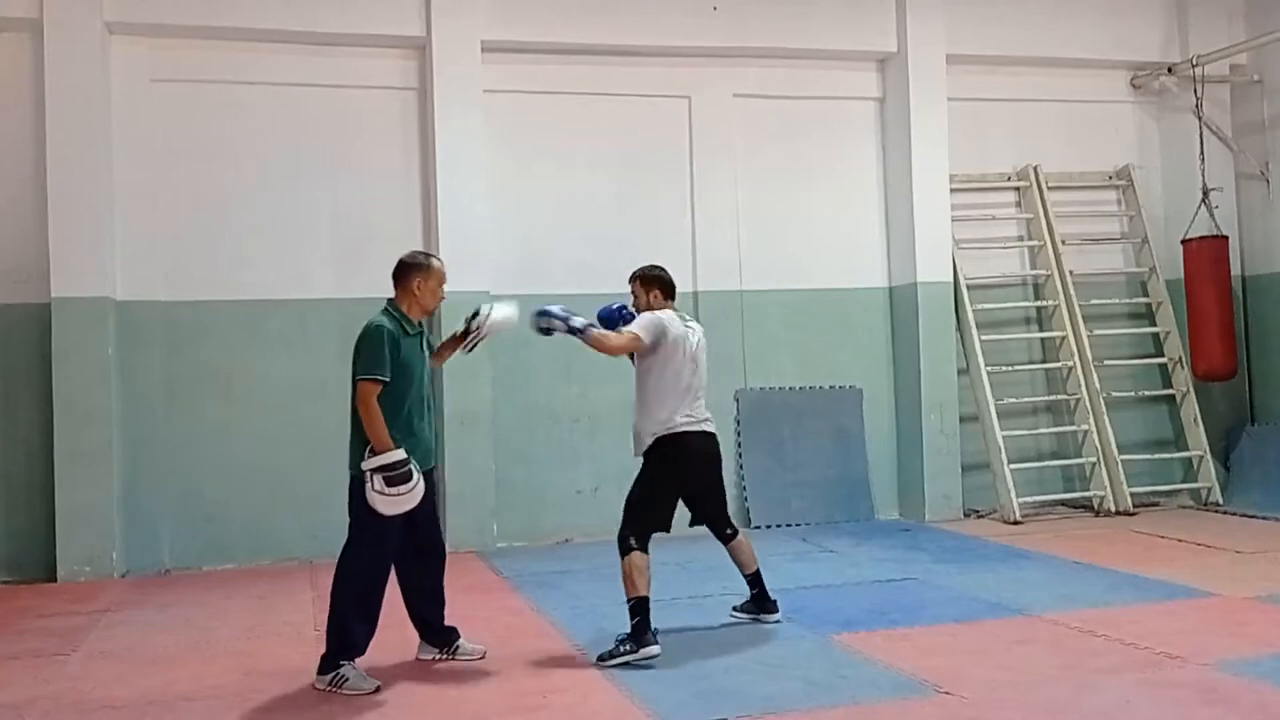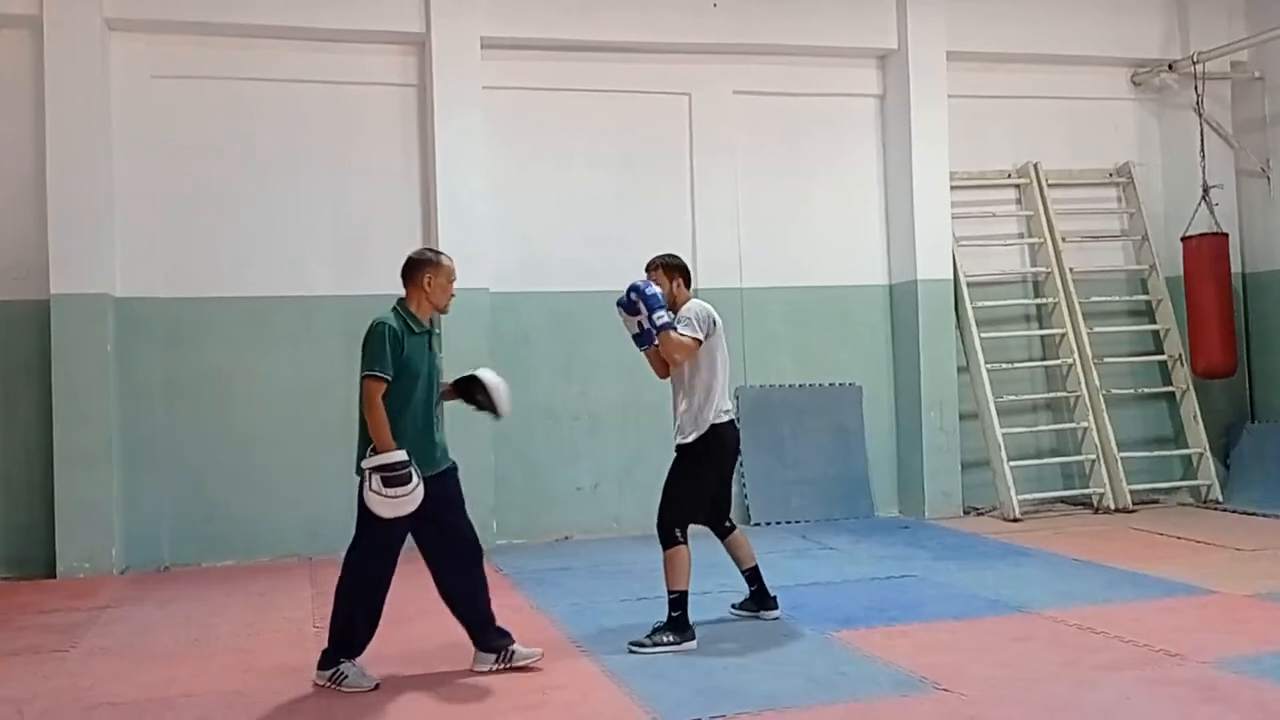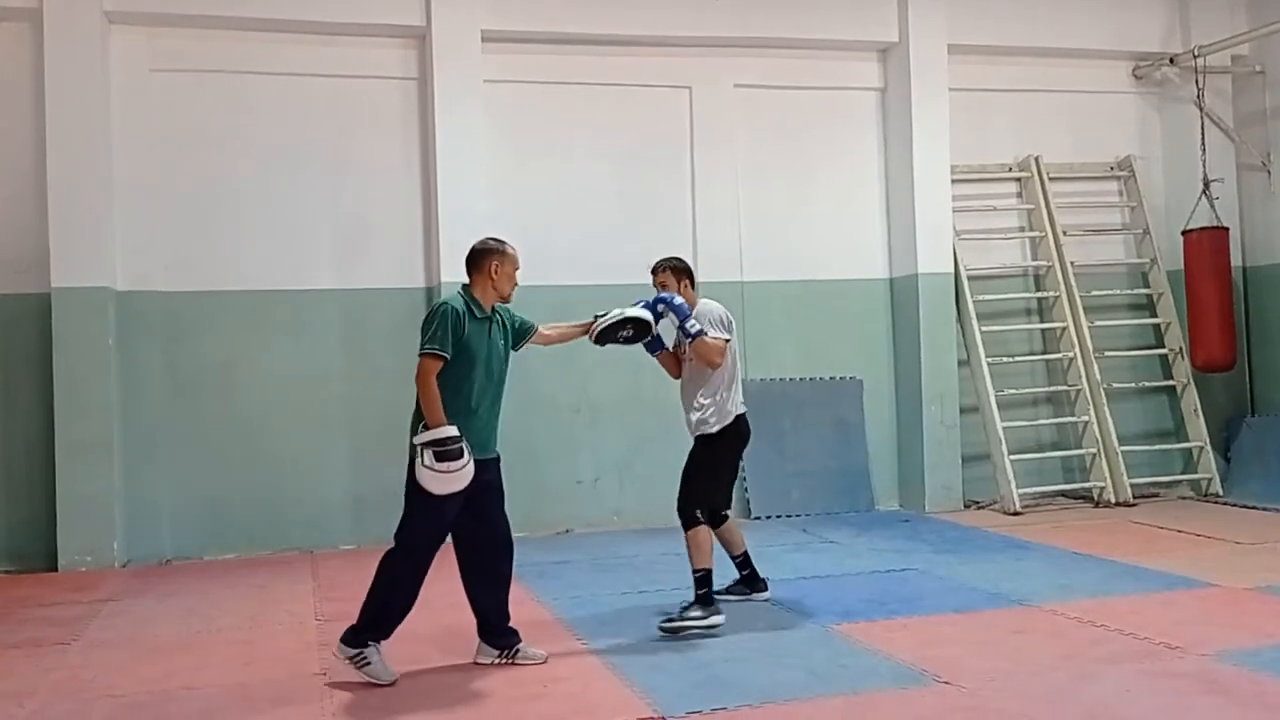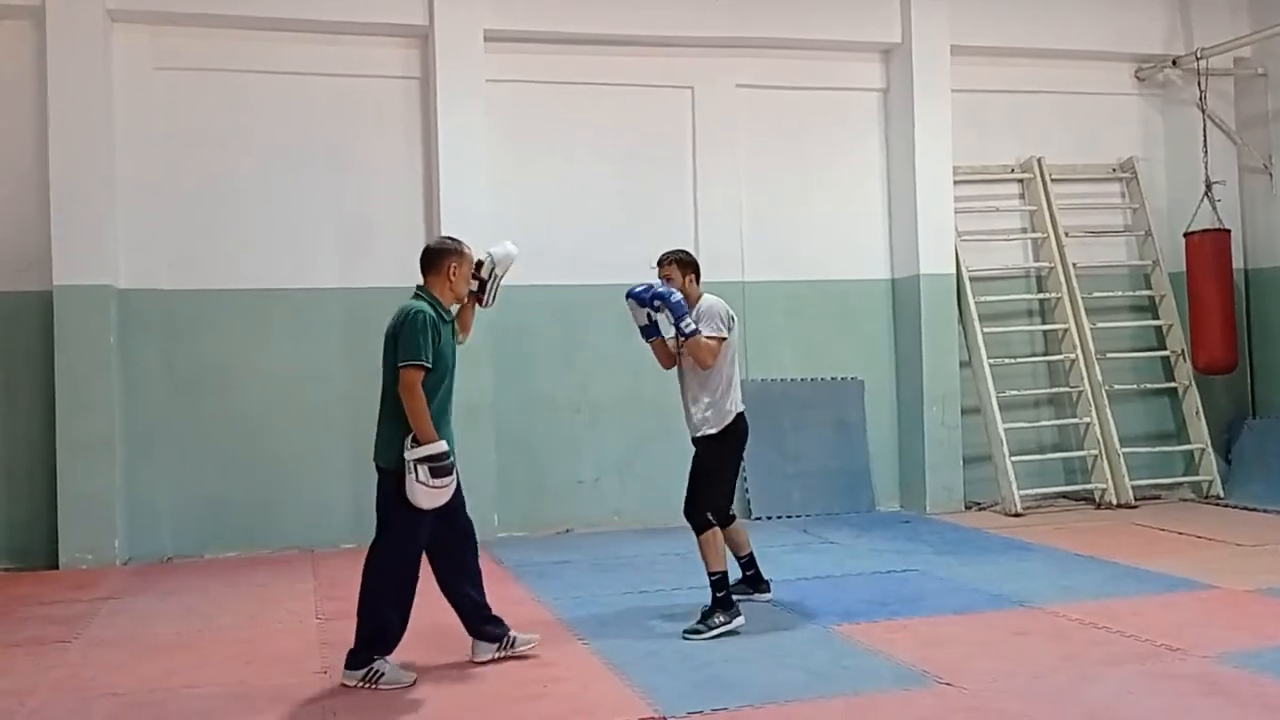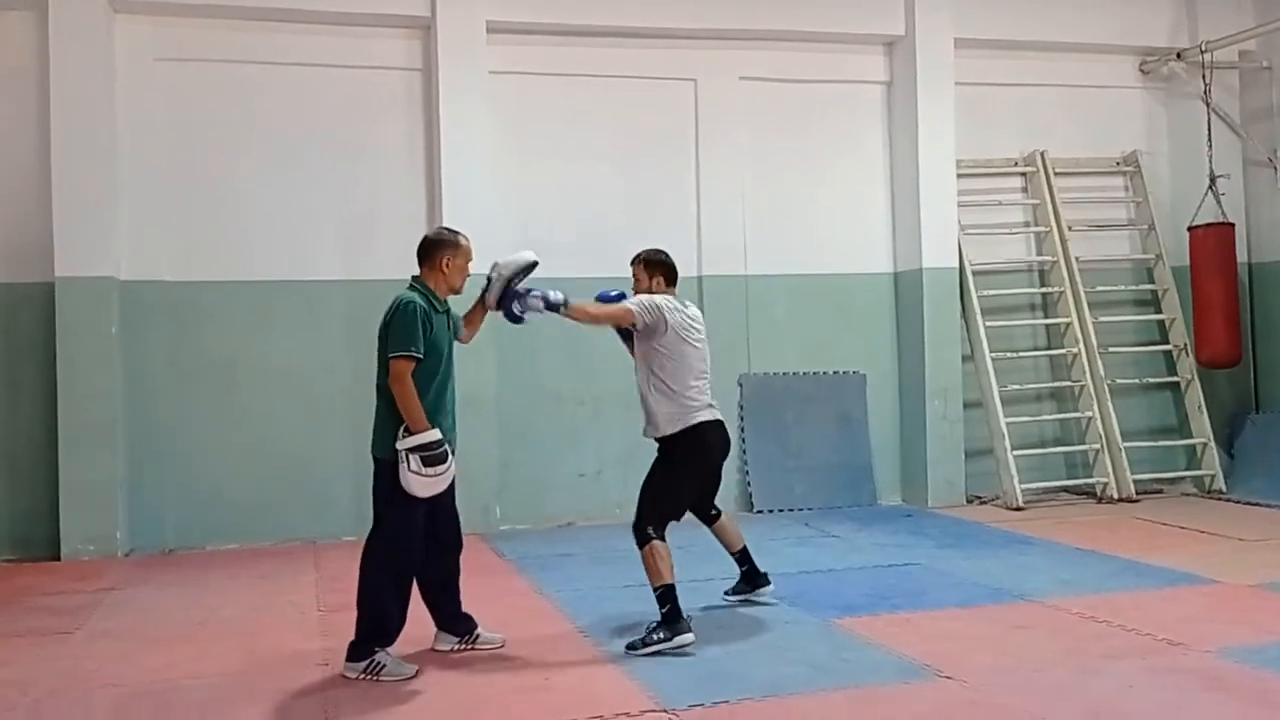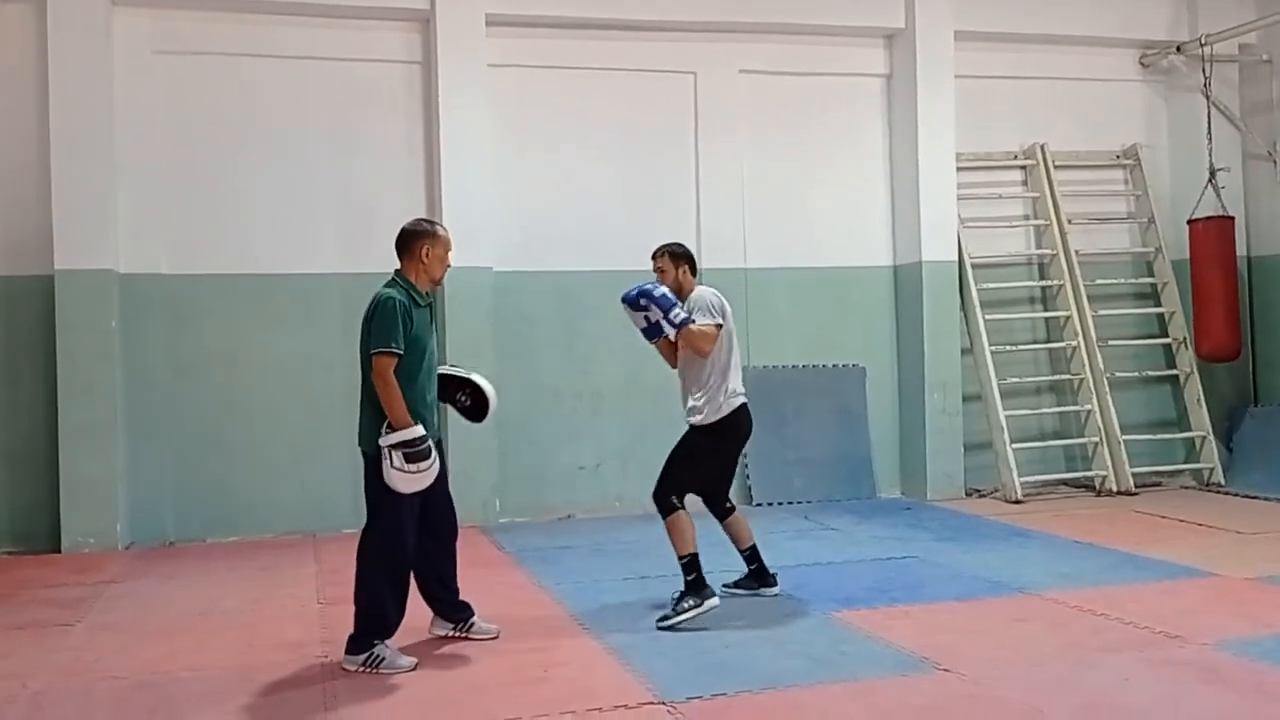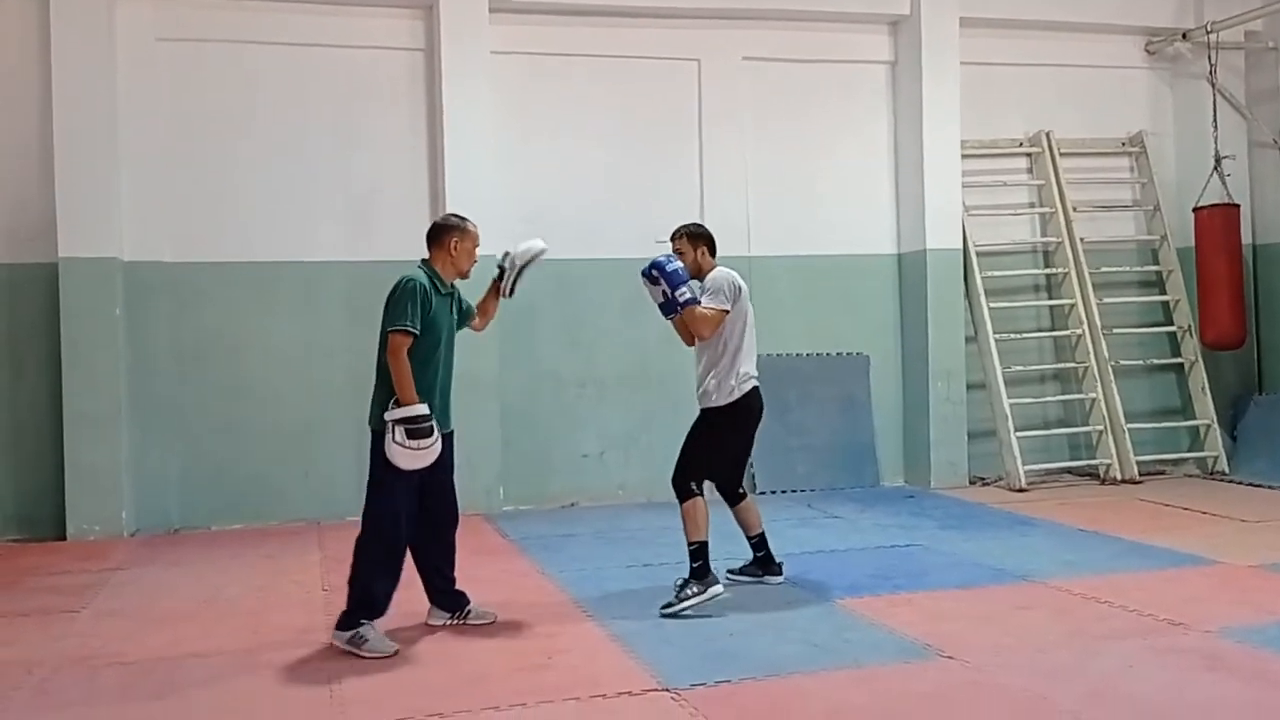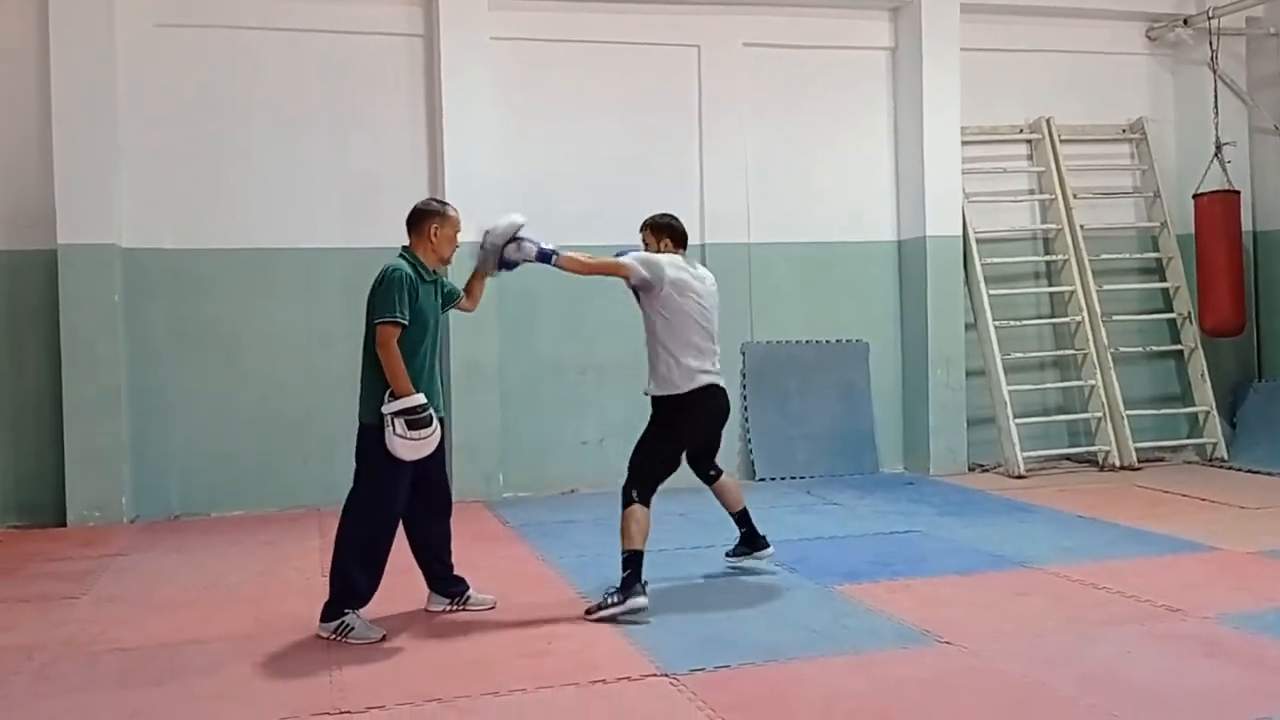
dt=0.5s
person 1, frame 1
left shoulder: (415, 330)
right shoulder: (381, 330)
right elbow: (366, 399)
left wrist: (461, 339)
right wrist: (389, 458)
left hip: (418, 466)
left knee: (425, 554)
right knee: (367, 563)
left ankle: (436, 637)
right ankle: (335, 664)
person 1, frame 2
left shoulder: (428, 331)
right shoulder: (386, 330)
right elbow: (372, 397)
left wrist: (459, 391)
right wrist: (389, 460)
left hip: (436, 468)
left knee: (461, 555)
right knee: (370, 566)
left ankle: (491, 645)
right ankle: (335, 661)
person 1, frame 3
left shoulder: (502, 320)
right shoulder: (449, 311)
left elbow: (543, 335)
right elbow: (426, 375)
left wrist: (592, 326)
left hip: (482, 456)
left knee: (492, 548)
right knee: (414, 548)
left ankle: (497, 640)
right ankle: (361, 640)
person 1, frame 4
left shoulder: (439, 315)
right shoulder: (419, 316)
left elbow: (458, 334)
right elbow: (409, 386)
left wrist: (473, 299)
right wrist: (432, 446)
left hip: (436, 457)
right hip: (409, 461)
left knee: (457, 545)
right knee: (396, 558)
left ankle: (488, 635)
right ankle: (364, 660)
person 1, frame 5
left shoulder: (437, 308)
right shoulder: (410, 307)
left elbow: (462, 334)
right elbow: (399, 377)
left wrist: (489, 300)
right wrist: (424, 437)
left hip: (432, 448)
right hip: (405, 452)
left knee: (443, 540)
right knee: (394, 547)
left ankle: (453, 627)
right ankle: (365, 652)
person 1, frame 6
left shoulder: (420, 302)
right shoulder: (390, 302)
right elbow: (382, 373)
left wrist: (444, 381)
right wrist: (408, 432)
left hip: (423, 441)
left knee: (438, 528)
right knee: (390, 541)
left ankle: (451, 614)
right ankle: (366, 645)
person 1, frame 7
left shoulder: (448, 293)
right shoulder: (414, 286)
left elbow: (480, 320)
right elbow: (396, 352)
left wrist: (501, 283)
right wrist: (413, 413)
left hip: (436, 427)
left knee: (439, 517)
right knee: (388, 522)
left ankle: (446, 602)
right ankle: (355, 621)
person 1, frame 8
left shoulder: (431, 280)
right shoulder: (398, 275)
left elbow: (468, 301)
right elbow: (385, 343)
left wrist: (487, 265)
right wrist: (410, 402)
left hip: (422, 415)
right hip: (390, 419)
left knee: (433, 504)
right knee: (373, 511)
left ankle: (445, 588)
right ankle: (339, 611)
person 2, frame 1
left shoulder: (655, 320)
right shoulder: (694, 329)
left elbow: (615, 345)
left wrist: (569, 322)
right wrist: (618, 326)
left hip: (670, 445)
right hip: (704, 441)
left knee: (634, 535)
right knee: (720, 523)
left ankle: (641, 633)
right ankle: (762, 600)
person 2, frame 2
left shoulder: (696, 311)
right shoulder: (682, 317)
left elbow: (678, 355)
right elbow: (665, 369)
left wrist: (657, 312)
right wrist: (639, 328)
left hip: (707, 436)
right hip: (716, 435)
left knee: (670, 524)
right knee: (719, 520)
left ankle: (678, 625)
right ankle: (762, 597)
person 2, frame 3
left shoulder: (710, 312)
right shoulder: (689, 321)
left elbow: (716, 357)
right elbow: (677, 371)
left wrist: (685, 320)
right wrist: (651, 337)
left hip: (724, 426)
right hip: (712, 429)
left knee: (691, 506)
right knee: (713, 509)
left ankle: (703, 601)
right ankle: (751, 579)
person 2, frame 4
left shoulder: (713, 308)
right shoulder: (689, 314)
left elbow: (706, 358)
right elbow: (668, 361)
left wrist: (681, 318)
right wrist: (647, 321)
left hip: (722, 426)
right hip: (710, 429)
left knee: (699, 511)
right knee: (717, 510)
left ankle: (723, 607)
right ankle: (754, 580)
person 2, frame 5
left shoulder: (658, 306)
right shoulder: (687, 312)
left elbow: (607, 314)
left wrist: (546, 299)
right wrist: (608, 321)
left hip: (686, 437)
right hip: (711, 432)
left knee: (647, 526)
right knee: (705, 509)
left ankle: (673, 622)
right ankle: (753, 577)
person 2, frame 6
left shoulder: (705, 297)
right shoulder: (689, 305)
left elbow: (704, 345)
right elbow: (675, 358)
left wrist: (672, 312)
right wrist: (649, 324)
left hip: (720, 418)
right hip: (722, 420)
left knee: (668, 494)
right knee: (717, 500)
left ankle: (695, 589)
right ankle: (760, 575)
person 2, frame 7
left shoulder: (721, 279)
right shoulder: (712, 285)
left elbow: (705, 329)
right elbow: (691, 338)
left wrist: (681, 288)
right wrist: (666, 299)
left hip: (730, 402)
right hip: (737, 401)
left knee: (686, 479)
right knee: (730, 484)
left ankle: (701, 575)
right ankle: (765, 562)
person 2, frame 8
left shoulder: (656, 268)
right shoulder: (705, 277)
left elbow: (594, 266)
left wrist: (540, 252)
right wrist: (634, 286)
left hip: (679, 399)
right hip: (714, 397)
left knee: (637, 489)
right knee: (706, 466)
left ankle: (631, 585)
right ankle: (752, 539)
